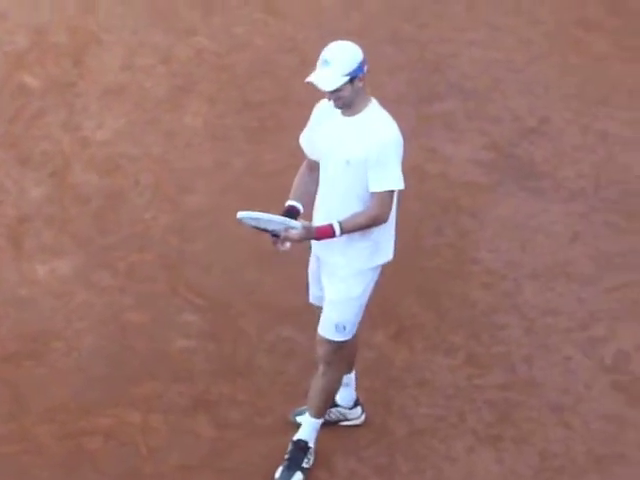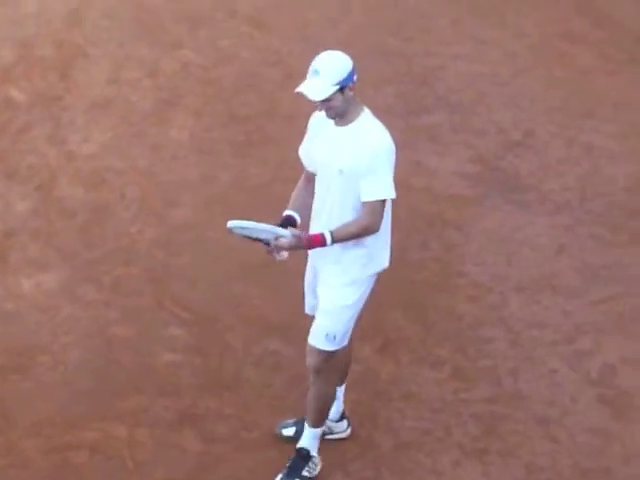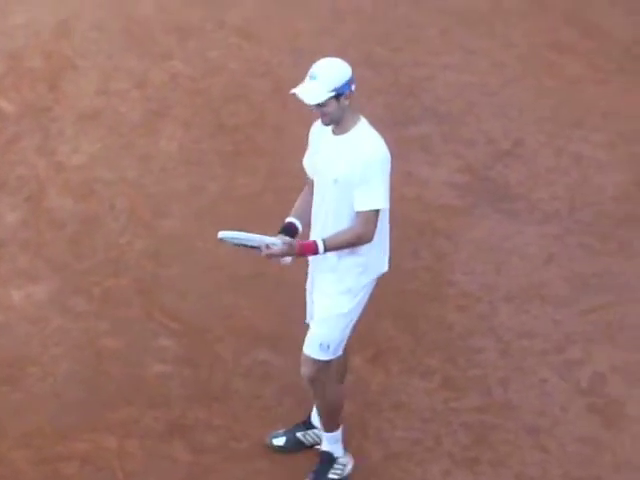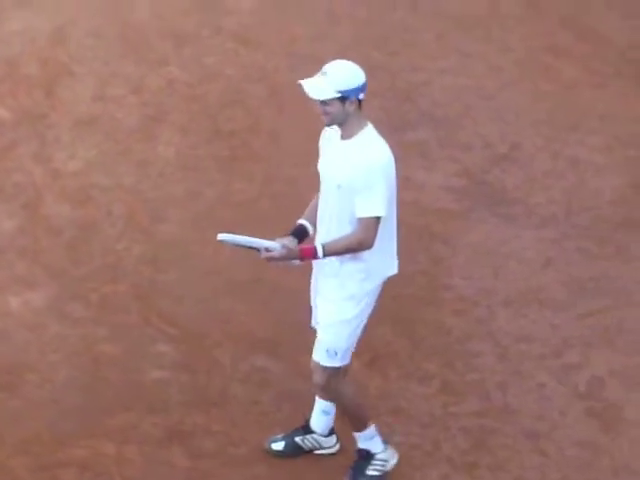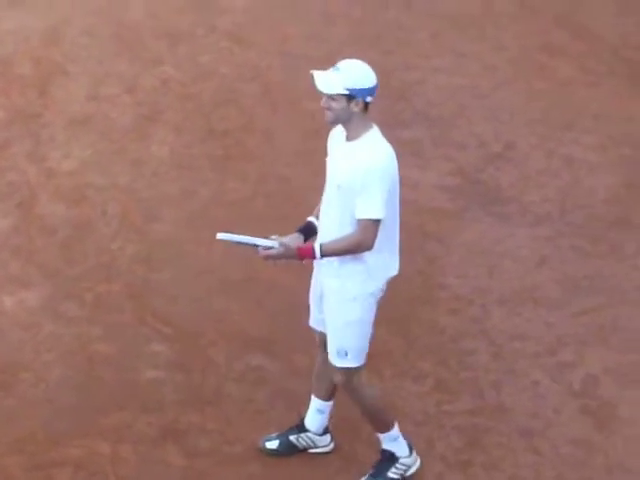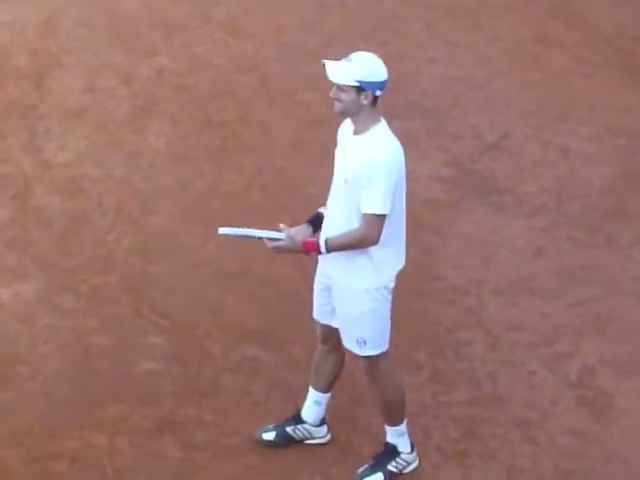
dt=0.1s
person 1, frame 1
left shoulder: (383, 134)
right shoulder: (324, 113)
left elbow: (379, 212)
left wrist: (317, 231)
right wrist: (290, 213)
left hip: (358, 255)
right hip: (325, 243)
left knee: (328, 349)
right knee: (339, 334)
left ankle: (304, 441)
right ankle: (345, 403)
person 1, frame 2
left shoulder: (374, 143)
right shoulder: (319, 124)
left elbow: (371, 221)
left wrist: (308, 241)
right wrist: (288, 223)
left hip: (353, 264)
right hip: (325, 252)
left knee: (318, 358)
right knee: (334, 341)
right ankle: (333, 416)
person 1, frame 3
left shoulder: (370, 153)
right shoulder: (320, 132)
left elbow: (364, 230)
left wrist: (302, 248)
right wrist: (289, 230)
left hip: (350, 272)
right hip: (323, 261)
left knee: (312, 367)
right knee: (330, 350)
right ankle: (321, 426)
person 1, frame 4
left shoulder: (373, 158)
right shoulder: (330, 138)
left elbow: (365, 238)
left wrist: (303, 252)
right wrist: (298, 233)
left hip: (354, 280)
right hip: (330, 269)
left knee: (327, 375)
right knee: (327, 350)
right ankle: (320, 431)
person 1, frame 5
left shoulder: (374, 160)
right shoulder: (337, 137)
left elbow: (364, 239)
left wrist: (303, 252)
right wrist: (305, 231)
left hip: (355, 280)
right hip: (330, 268)
left knee: (346, 375)
right knee: (326, 350)
right ankle: (315, 429)
person 1, frame 6
left shoulder: (380, 155)
right shoulder: (348, 130)
left elbow: (370, 234)
left wrist: (309, 245)
right wrist: (315, 222)
left hip: (365, 275)
right hip: (336, 263)
left knee: (374, 363)
right knee: (327, 338)
right ankle: (311, 421)
